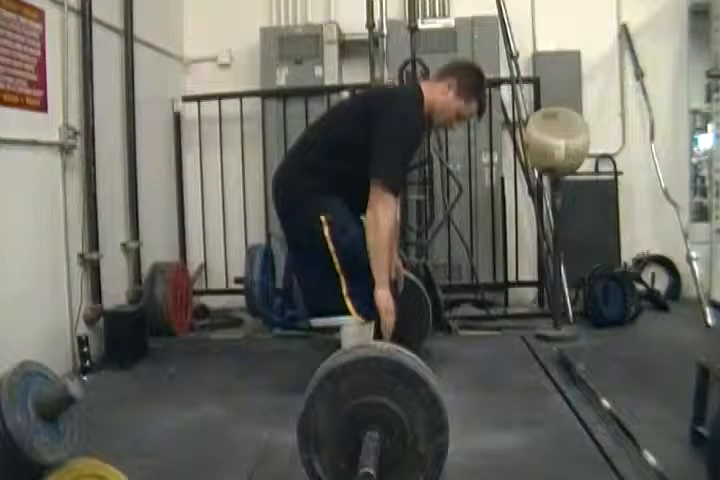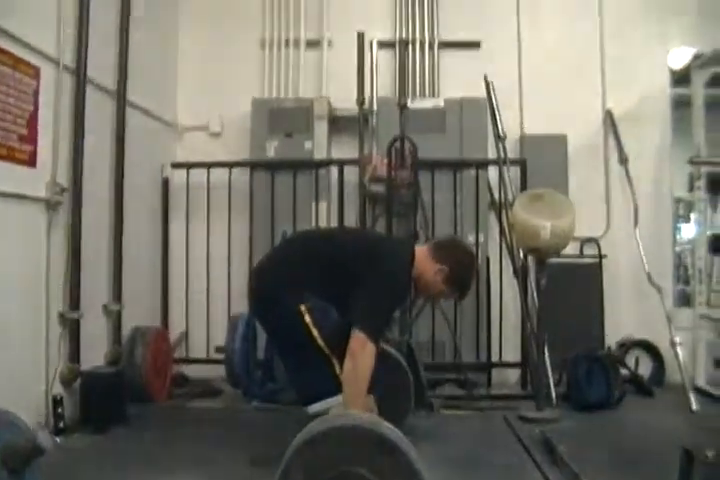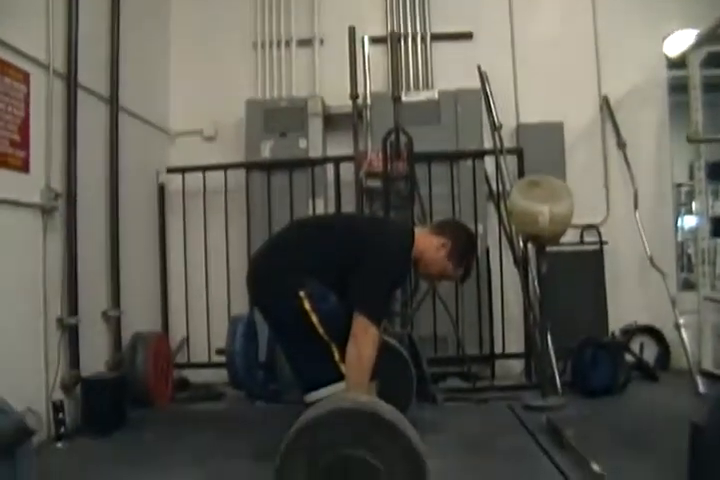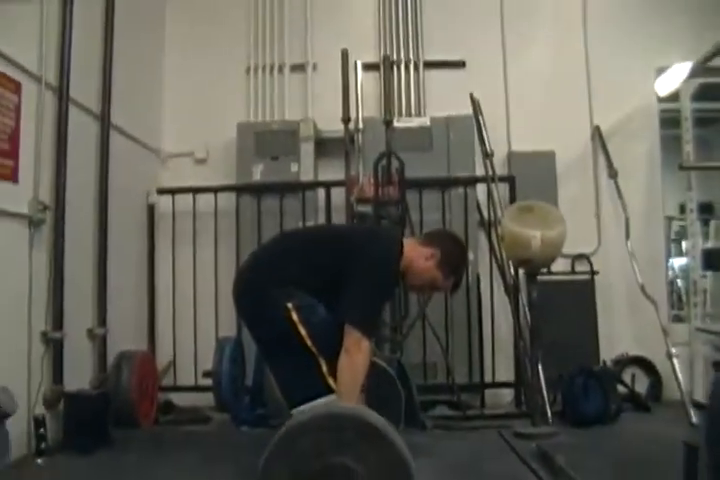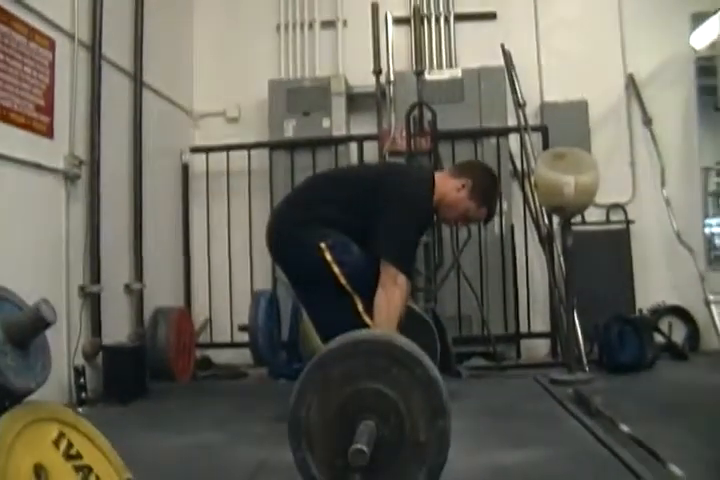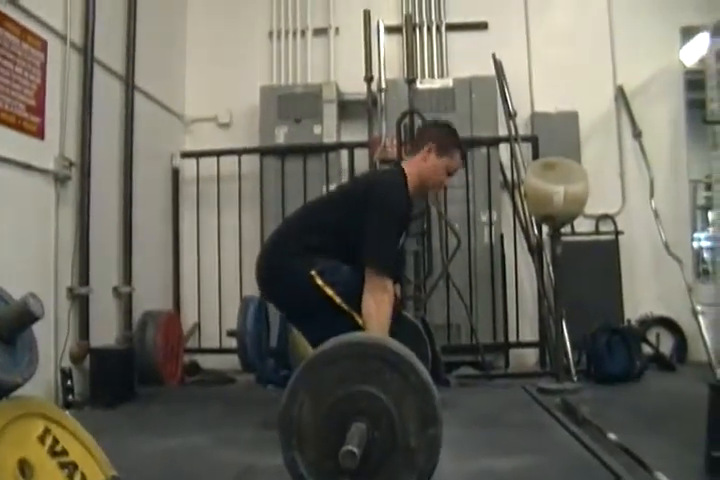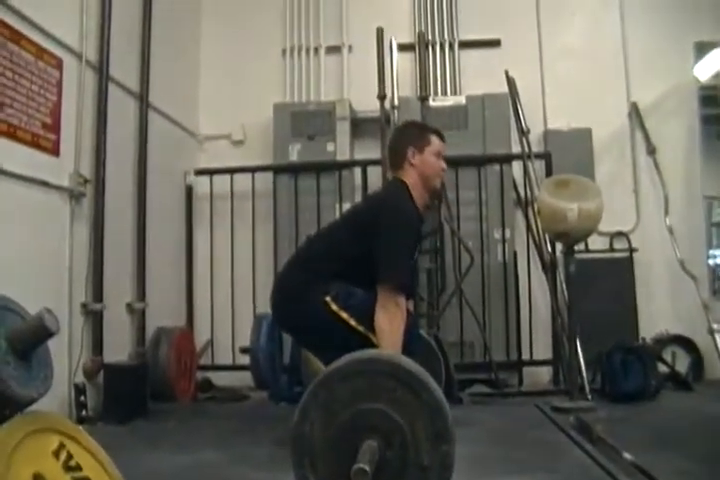
dt=0.7s
person 1, frame 1
left shoulder: (405, 107)
right shoulder: (402, 113)
left elbow: (388, 196)
right elbow: (381, 203)
left wrist: (392, 251)
right wrist: (382, 285)
left hip: (316, 190)
right hip: (307, 191)
left knee: (359, 291)
right knee: (355, 305)
person 1, frame 2
left shoulder: (395, 259)
right shoulder: (392, 270)
left elbow: (360, 342)
right elbow: (360, 349)
left wrist: (362, 399)
left hip: (280, 283)
right hip: (281, 287)
right knee: (342, 387)
person 1, frame 3
left shoulder: (394, 241)
right shoulder: (391, 251)
left elbow: (364, 326)
right elbow: (363, 332)
left hip: (280, 272)
right hip: (280, 274)
right knee: (337, 375)
person 1, frame 4
left shoulder: (383, 252)
right shoulder: (379, 260)
left elbow: (356, 341)
right elbow: (355, 345)
left hip: (267, 285)
right hip: (268, 286)
right knee: (324, 390)
person 1, frame 5
left shoulder: (416, 193)
right shoulder: (412, 196)
left elbow: (398, 278)
right elbow: (391, 281)
left hip: (299, 229)
right hip: (301, 228)
person 1, frame 6
left shoulder: (392, 190)
right shoulder: (389, 193)
left elbow: (385, 281)
right elbow: (377, 286)
left hip: (287, 264)
right hip: (292, 262)
person 1, frame 7
left shoulder: (399, 206)
right shoulder: (397, 210)
left elbow: (399, 297)
right elbow: (389, 302)
left hip: (301, 293)
right hip: (306, 293)
right knee: (401, 339)
